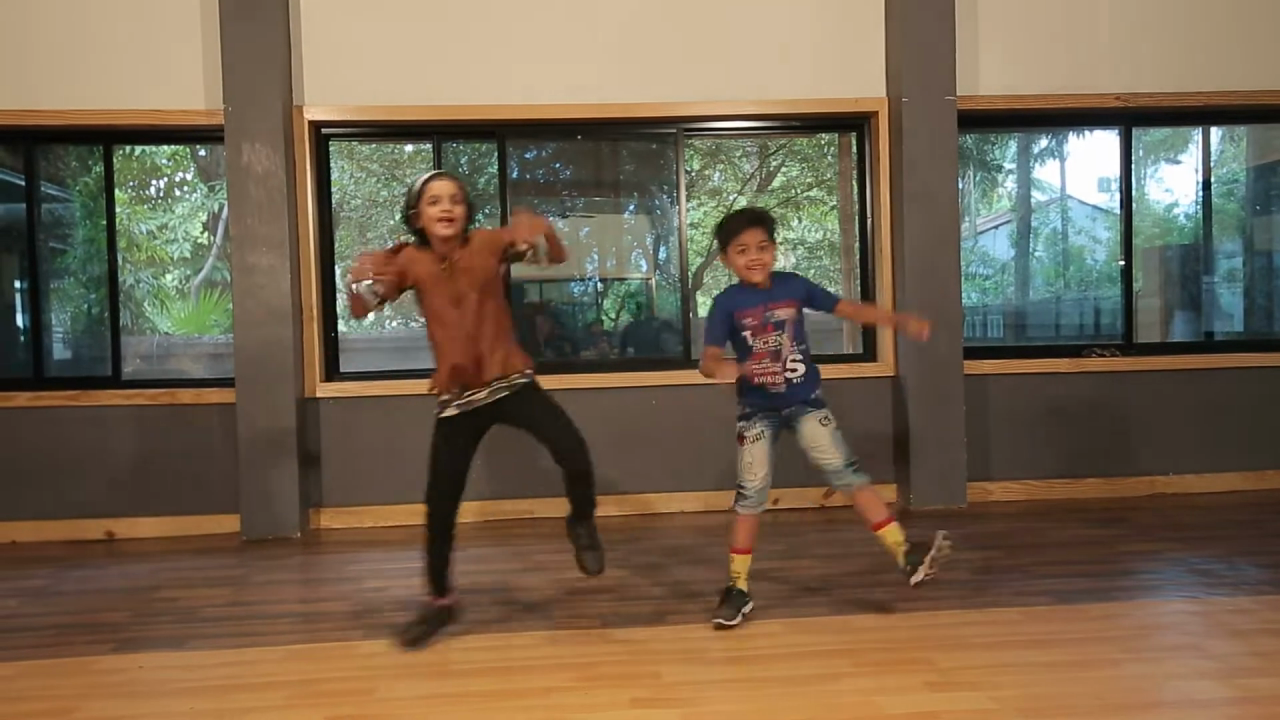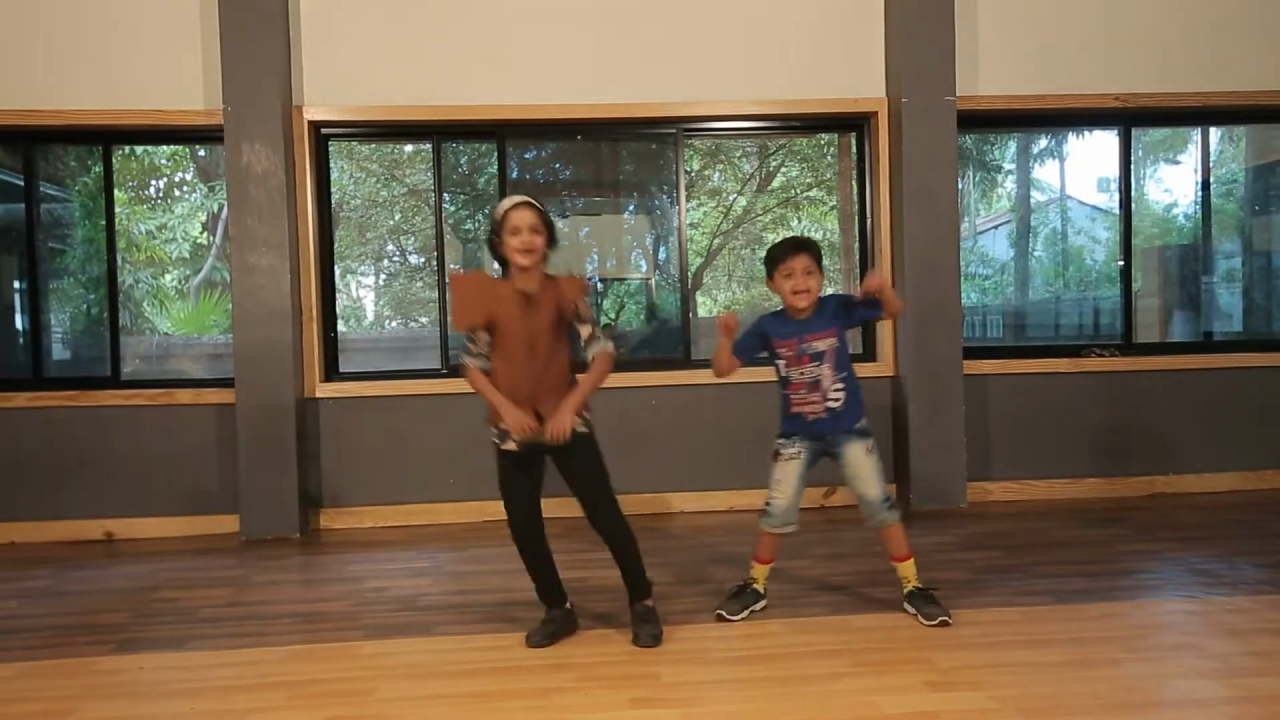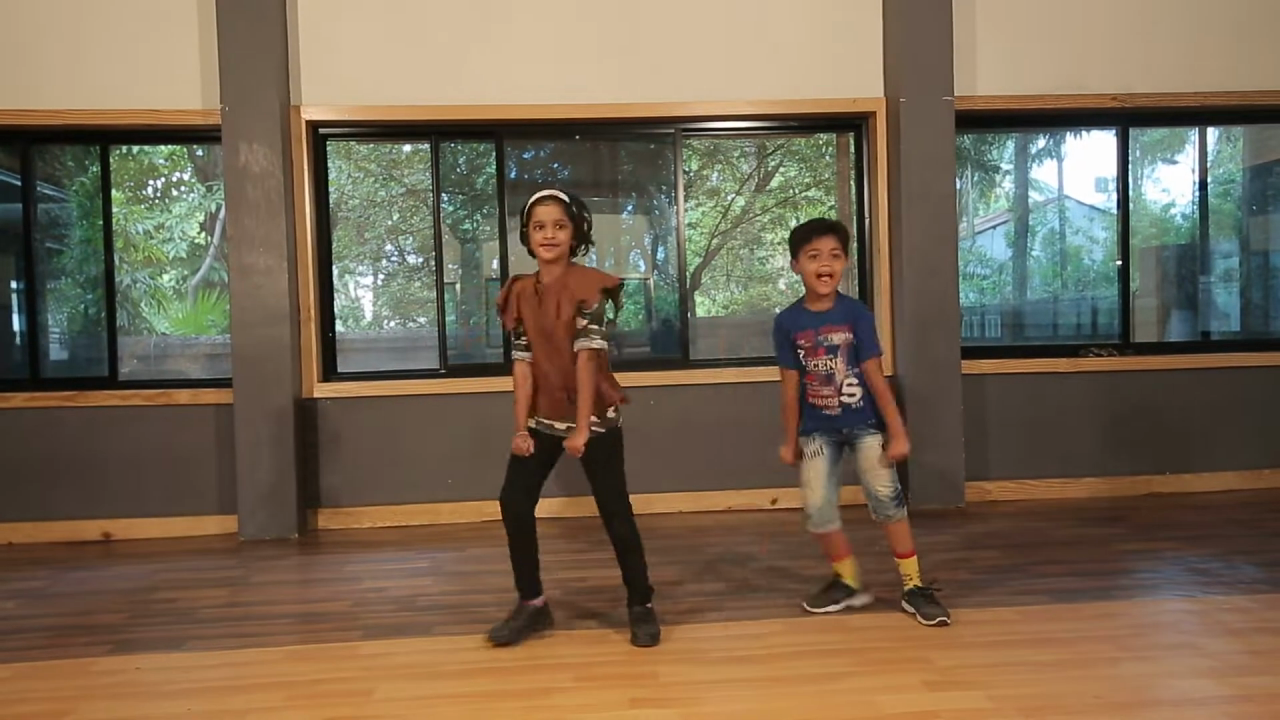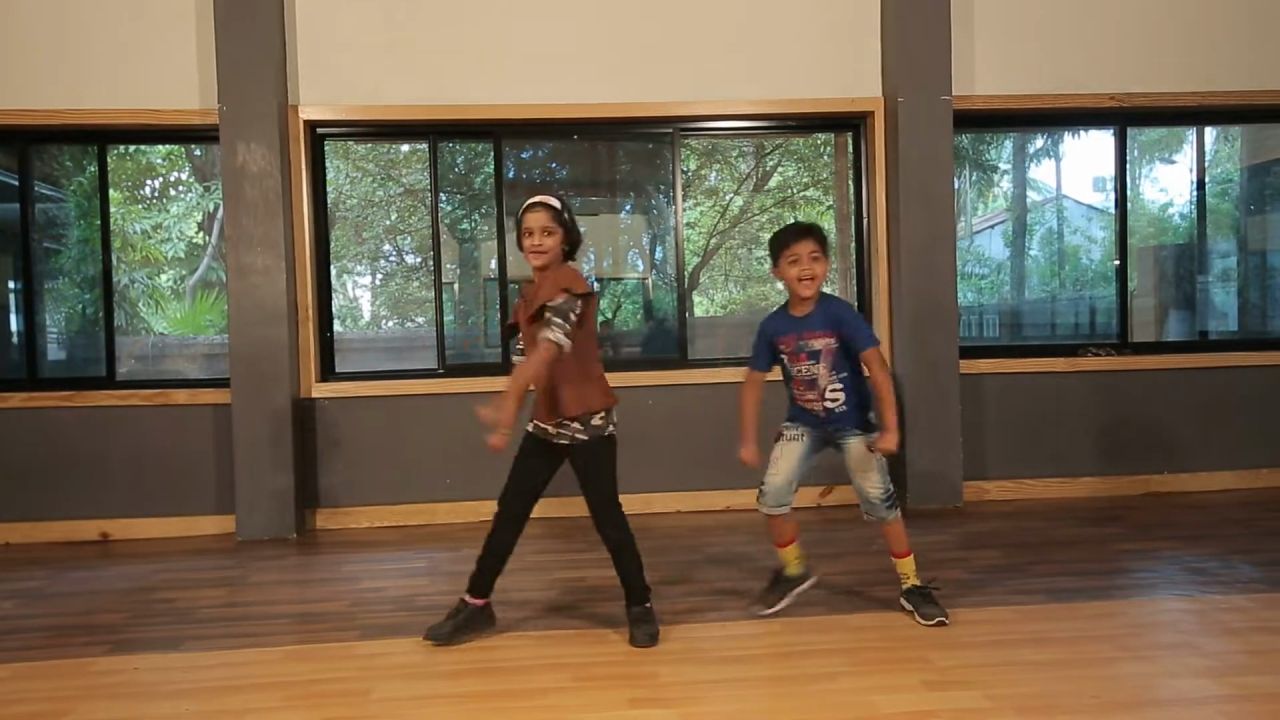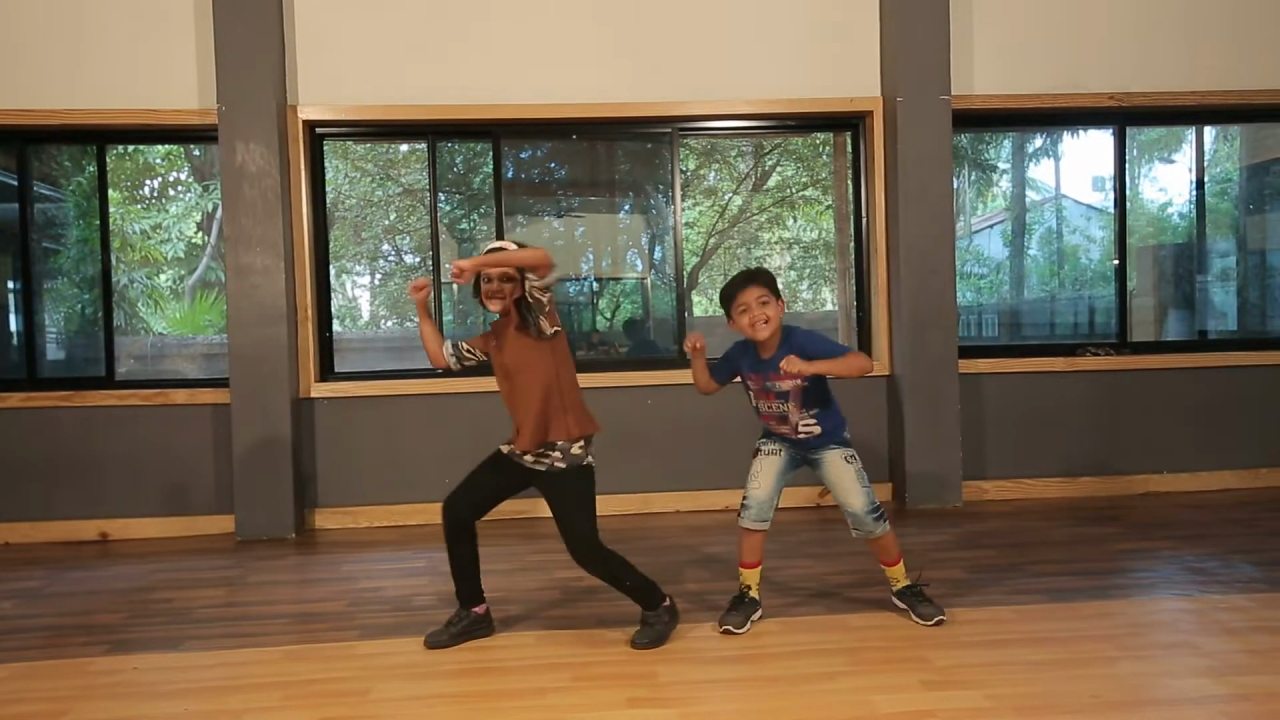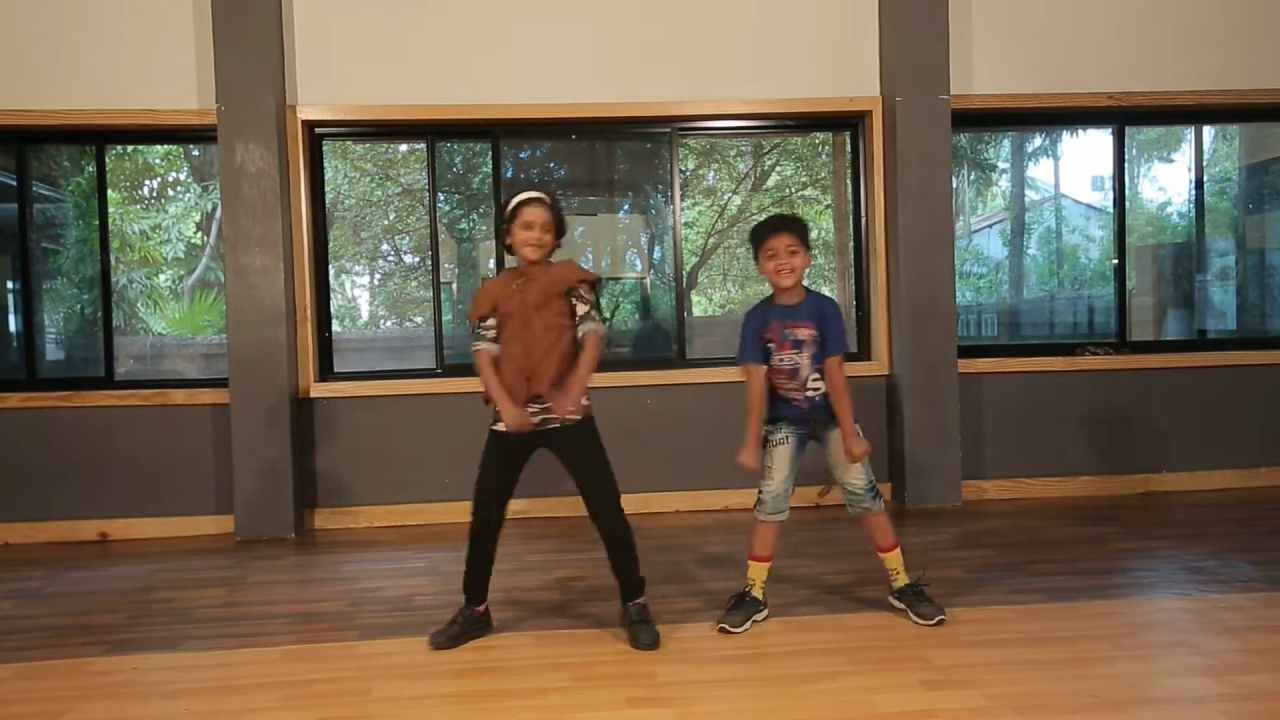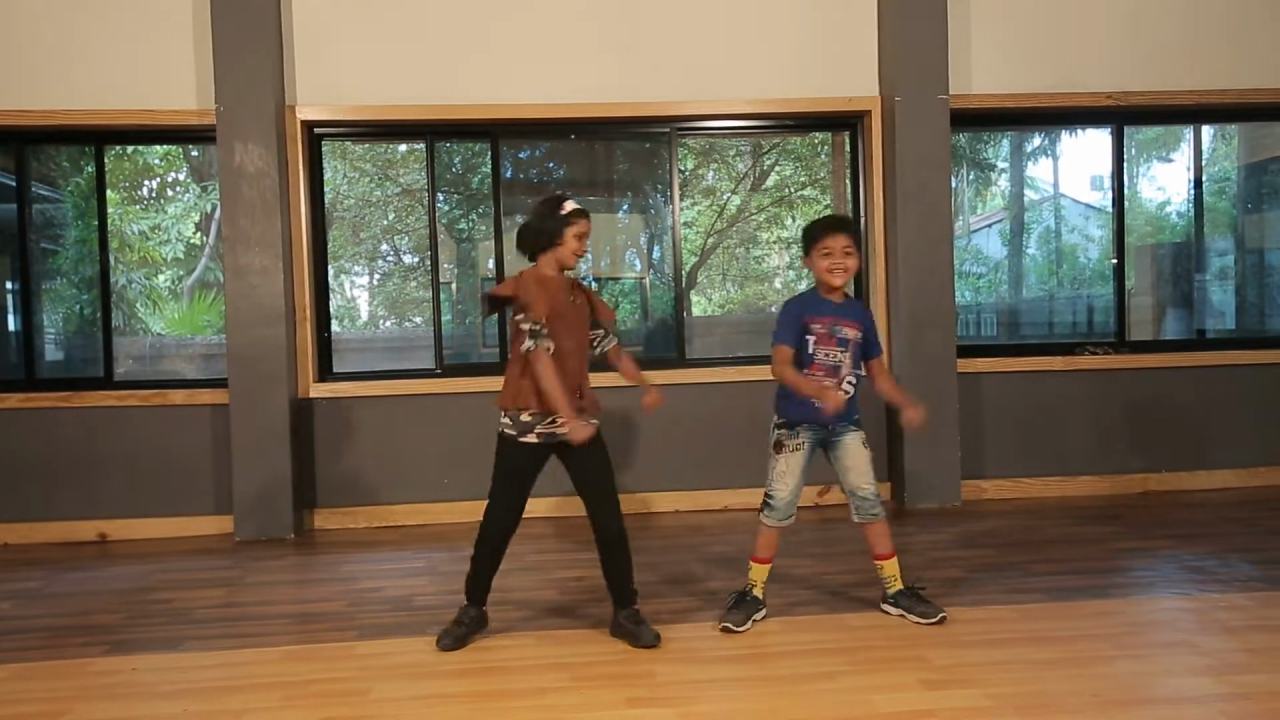
dt=0.2s
person 1, frame 1
left shoulder: (489, 246)
right shoulder: (410, 262)
left elbow: (556, 256)
right elbow: (361, 308)
left wrist: (543, 233)
right wrist: (362, 275)
left hip: (510, 382)
right hip: (456, 395)
left knee: (574, 451)
right knee: (441, 499)
left ankle: (583, 522)
right ankle: (438, 600)
person 1, frame 2
left shoulder: (566, 291)
right shoulder: (484, 295)
left elbow: (602, 354)
right elbow: (474, 368)
left wrist: (571, 405)
right wrist: (506, 411)
left hip: (566, 421)
right hip: (514, 424)
left knee: (605, 515)
right knee: (524, 521)
left ankle: (643, 603)
right ankle: (558, 610)
person 1, frame 3
left shoulder: (591, 285)
right shoulder: (522, 294)
left elbow: (590, 354)
right elbow: (523, 361)
left wrist: (582, 428)
right wrist: (521, 426)
left hip: (596, 415)
right hip: (543, 417)
left knee: (614, 512)
right knee: (515, 503)
left ankle: (641, 606)
right ankle: (532, 604)
person 1, frame 4
left shoulder: (569, 288)
right shoulder: (529, 301)
left elbow: (550, 349)
right elbow: (528, 359)
left wrist: (506, 403)
right wrist: (505, 421)
left hip: (589, 421)
right hip: (548, 421)
left knee: (606, 515)
right knee: (512, 509)
left ankle: (640, 607)
right ankle: (475, 605)
person 1, frame 5
left shoulder: (536, 309)
right shoulder: (491, 337)
left elbow: (543, 262)
right elbow: (442, 357)
left wrist: (477, 262)
right wrist: (423, 310)
left hip: (566, 451)
right hip: (520, 450)
left knee: (584, 550)
right knee: (456, 512)
left ankle: (659, 607)
right ankle: (472, 612)
person 1, frame 6
left shoulder: (569, 277)
right shoulder: (495, 291)
left elbow: (593, 336)
right elbow: (484, 353)
left wrist: (574, 385)
right wrist: (500, 400)
left hip: (567, 412)
right hip: (513, 417)
left knee: (607, 507)
right knee: (486, 512)
left ankle: (635, 604)
right ankle: (474, 610)
person 1, frame 7
left shoulder: (579, 295)
right shoulder: (528, 288)
left elbow: (608, 345)
right elbow: (537, 354)
left wrist: (644, 384)
right wrist: (565, 415)
left hip: (577, 416)
right hip: (526, 421)
left knee: (607, 514)
right knee: (501, 520)
left ankle: (624, 612)
right ankle: (472, 610)
person 2, frame 1
left shoulder: (792, 284)
right shoulder: (727, 302)
left elbow: (847, 308)
right elbow: (708, 359)
left wrist: (901, 321)
right wrist: (722, 367)
left hip: (806, 402)
right hip: (757, 409)
left knee: (844, 470)
right knee: (751, 493)
left ankle: (907, 552)
right ankle: (737, 588)
person 2, frame 2
left shoulder: (839, 309)
right shoulder: (767, 328)
left elbow: (894, 311)
right elbow: (723, 369)
left wrist: (882, 290)
right wrist: (726, 337)
left hip: (848, 427)
right hip: (797, 433)
left knee: (879, 505)
right knee: (778, 511)
left ankle: (913, 588)
right ankle: (754, 586)
person 2, frame 3
left shoulder: (855, 313)
right shoulder: (787, 321)
left elbow: (875, 375)
right elbow: (790, 383)
left wrist: (899, 432)
right wrist: (789, 438)
left hip: (865, 422)
right hip: (817, 428)
left knee: (887, 501)
right knee: (819, 511)
left ankle: (914, 588)
right ankle: (849, 583)
person 2, frame 4
left shoulder: (840, 312)
right shoulder: (774, 325)
left elbow: (877, 367)
right elbow: (754, 381)
left wrist: (890, 427)
right wrist: (748, 438)
left hip: (853, 420)
right hip: (802, 422)
left knee: (879, 501)
right knee: (773, 493)
left ankle: (912, 587)
right ankle: (794, 571)
person 2, frame 5
left shoulder: (804, 342)
right shoulder: (737, 357)
left elbow: (862, 363)
right elbow: (709, 387)
left wrist: (809, 368)
right wrist: (697, 358)
left hip: (826, 438)
right hip: (778, 441)
left knee: (867, 514)
right knee: (754, 510)
left ankle: (905, 586)
right ankle: (748, 596)
person 2, frame 6
left shoulder: (825, 308)
right shoulder: (756, 318)
left elbow: (836, 372)
right elbow: (755, 381)
left wrist: (849, 431)
right wrist: (750, 441)
left hip: (832, 415)
right hip: (784, 419)
left knee: (865, 494)
right knee: (771, 501)
left ankle: (902, 585)
right ankle: (753, 594)
person 2, frame 7
left shoulder: (861, 315)
right shoulder: (799, 307)
left elbow: (878, 370)
right elbow: (780, 365)
left wrist: (905, 403)
right wrist: (813, 392)
left hip: (845, 423)
right hip: (795, 422)
left knee: (869, 502)
right knee: (778, 508)
left ankle: (895, 591)
right ankle: (752, 597)
